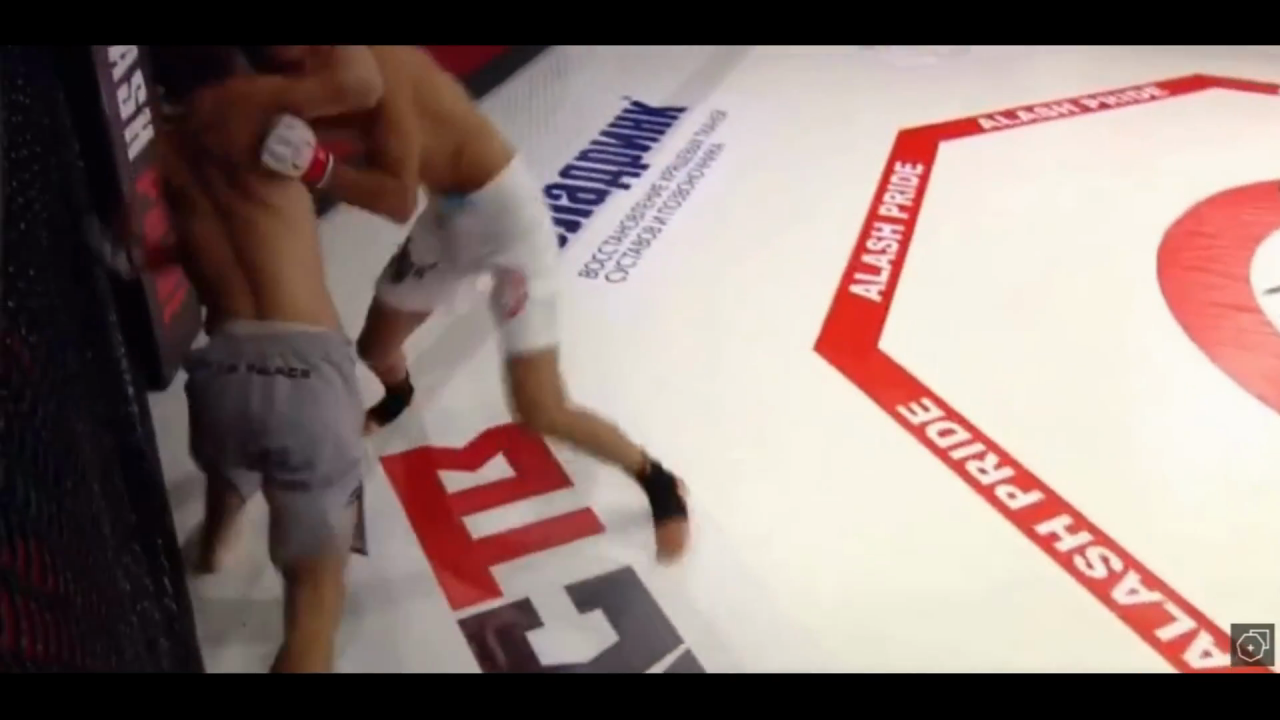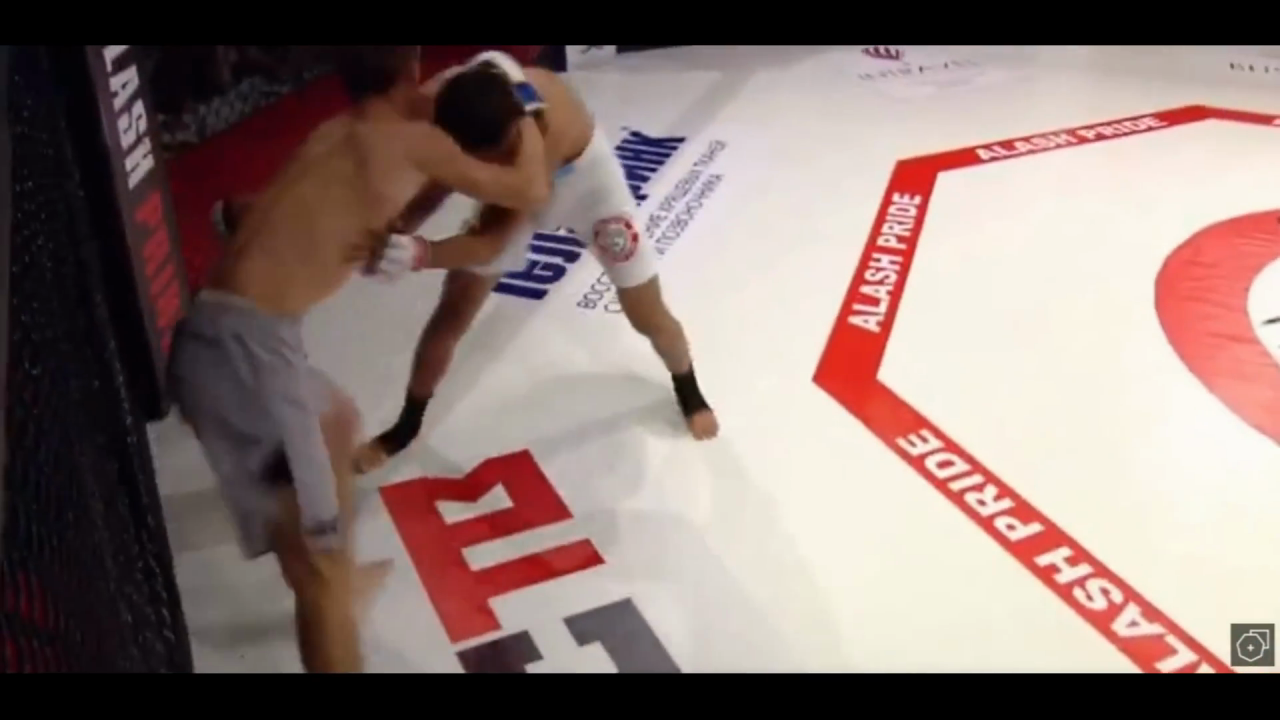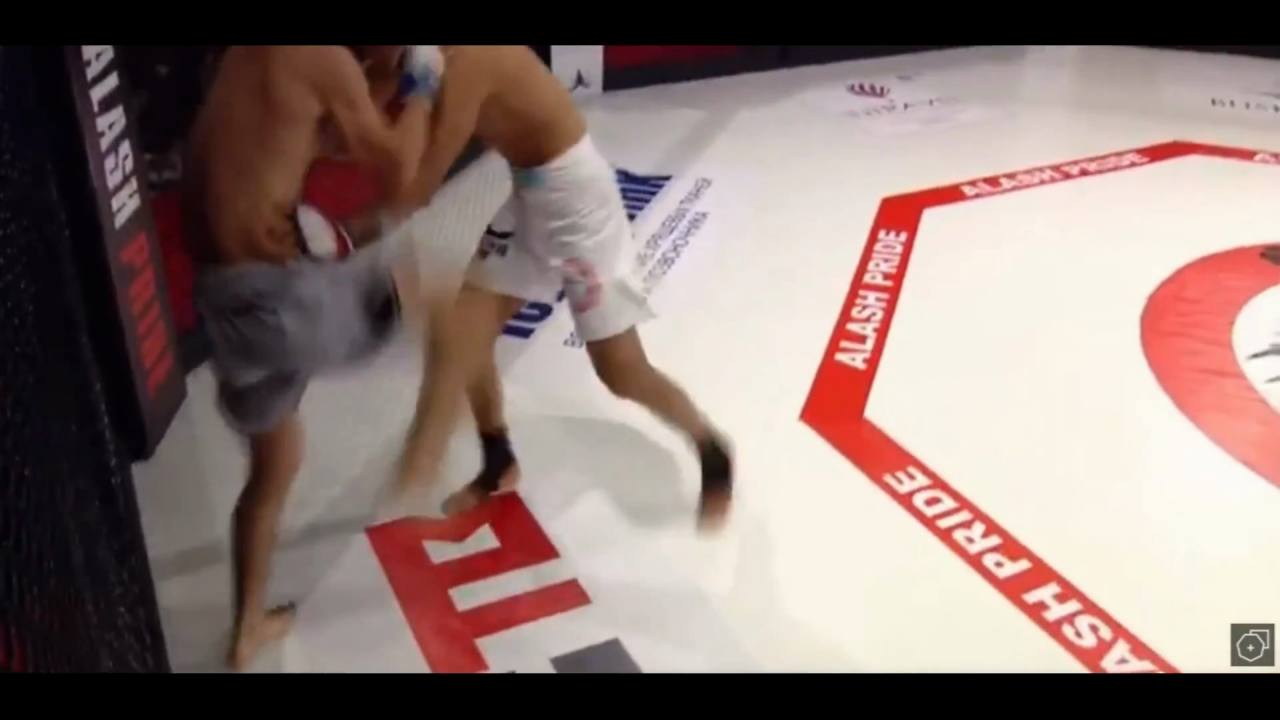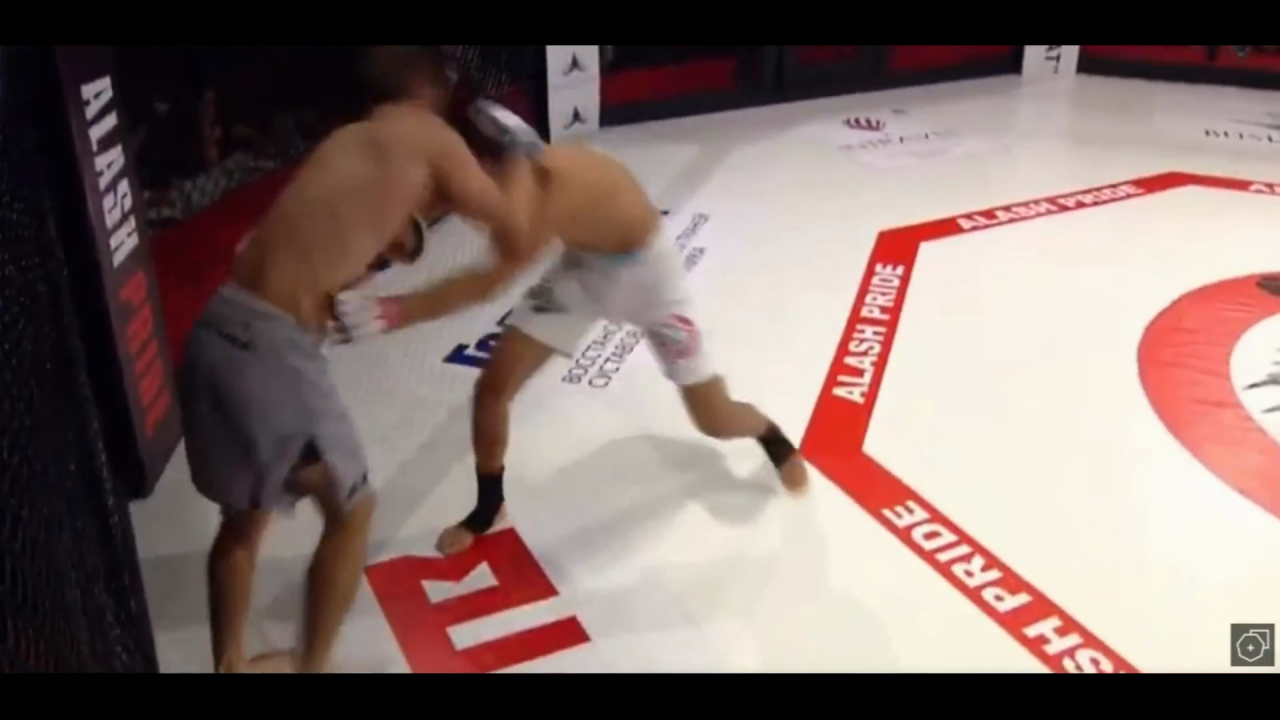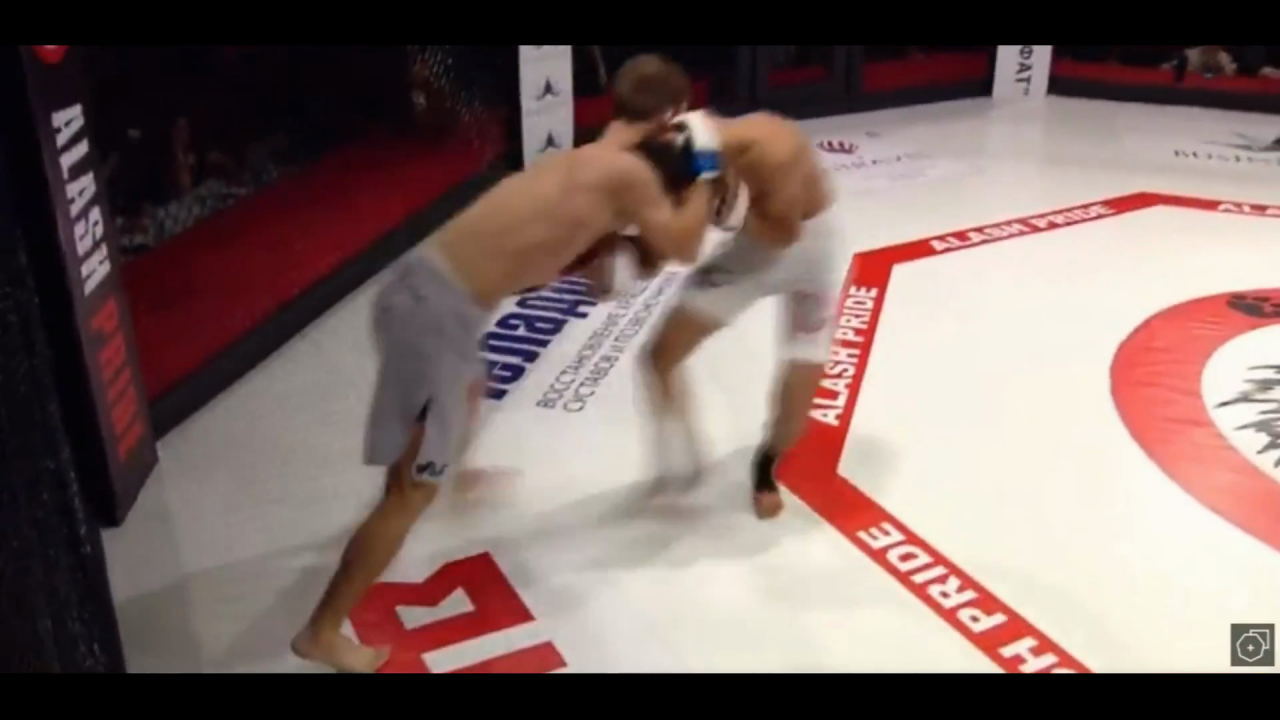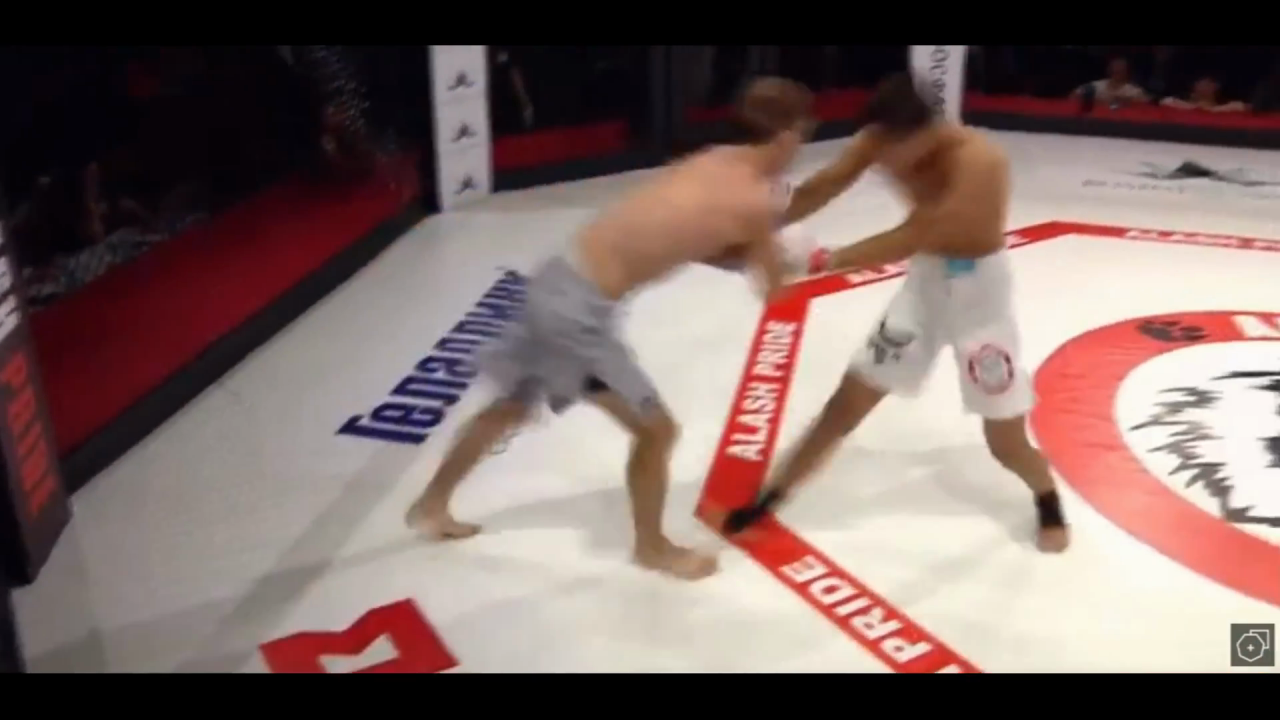
dt=0.4s
person 1, frame 1
left shoulder: (175, 166)
right shoulder: (217, 112)
right elbow: (360, 84)
left hip: (226, 372)
right hip: (309, 377)
left knee: (232, 461)
right knee: (316, 600)
left ankle: (216, 541)
person 1, frame 2
left shoulder: (329, 136)
right shoulder: (415, 141)
right elbow: (530, 193)
left wrist: (384, 248)
right wrist: (524, 109)
left hip: (204, 340)
right hip: (244, 353)
left knee: (339, 420)
right knee: (325, 569)
left ankle: (342, 581)
person 1, frame 3
left shoulder: (238, 63)
right shoulder: (318, 58)
right elbow: (399, 173)
right wrist: (419, 88)
left hip: (221, 305)
right hip: (290, 301)
left knee: (276, 464)
left ankle: (247, 627)
person 1, frame 4
left shoulder: (346, 140)
right shoulder: (426, 136)
right elbow: (512, 230)
left hip: (216, 327)
right hip: (272, 347)
left knee: (247, 514)
right knee: (352, 515)
left ankle: (232, 666)
right ankle: (308, 669)
person 1, frame 5
left shoulder: (587, 159)
right shoulder: (631, 173)
right elbow: (681, 246)
right wrist: (706, 176)
left hip: (418, 279)
right hip: (439, 311)
left knee: (467, 383)
right knee: (411, 492)
left ankle: (454, 474)
right ankle: (322, 633)
person 1, frame 6
left shoulder: (716, 161)
right shoulder: (756, 206)
right elbow: (775, 281)
left hip: (558, 282)
right hip: (577, 313)
left knee: (513, 406)
right knee: (657, 431)
left ankle: (430, 508)
right ankle: (651, 546)
person 2, frame 1
left shoulder: (380, 72)
left elbow: (399, 203)
left wrist: (320, 170)
left hip: (504, 211)
right hip: (450, 213)
left knee: (540, 413)
right knee: (375, 346)
left ankle: (659, 484)
right ankle: (401, 394)
person 2, frame 2
left shoulder: (543, 127)
right shoulder: (440, 104)
left elbow: (494, 241)
left hip: (585, 171)
left knee: (647, 315)
right knee: (449, 320)
left ankle: (688, 391)
right ankle: (407, 426)
person 2, frame 3
left shoulder: (464, 62)
left elbow: (423, 181)
left hip: (574, 192)
right hip: (532, 190)
left knee: (623, 374)
right knee: (461, 339)
left ankle: (713, 455)
right ankle: (499, 464)
person 2, frame 4
left shoulder: (561, 191)
right shoulder: (501, 170)
left elbow: (488, 282)
left wrist: (389, 312)
left hip: (646, 268)
right hip: (582, 263)
left knee: (716, 419)
right knee: (491, 389)
left ankle: (773, 438)
right ankle: (488, 508)
person 2, frame 5
left shoulder: (769, 151)
left elbow: (784, 236)
left hip: (807, 243)
right hip: (755, 237)
left knee: (791, 414)
right knee: (662, 354)
left ankle: (765, 465)
right ankle: (681, 462)
person 2, frame 6
left shoulder: (975, 161)
right shoulder: (884, 139)
left elbow: (911, 239)
right elbow: (822, 187)
left wrist: (827, 259)
left hip: (980, 292)
right hip: (925, 285)
left knee: (1008, 446)
right knee: (844, 409)
left ankle: (1048, 505)
right ankle: (757, 509)
